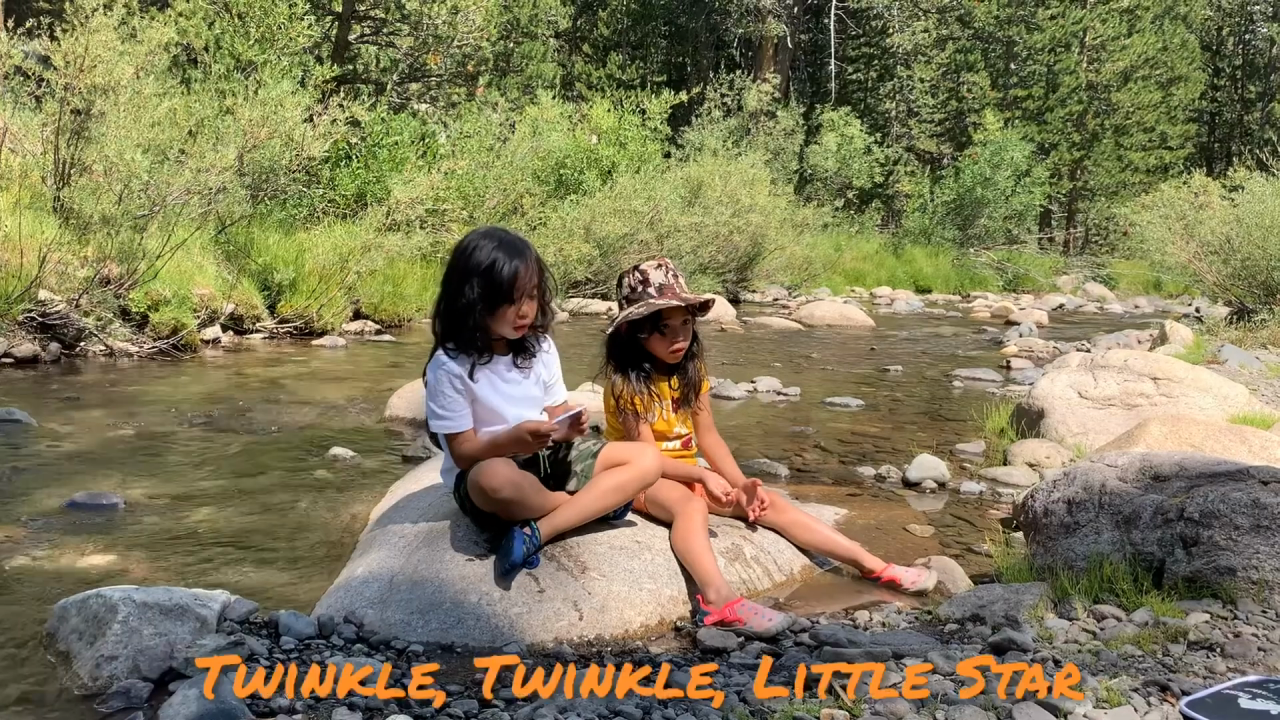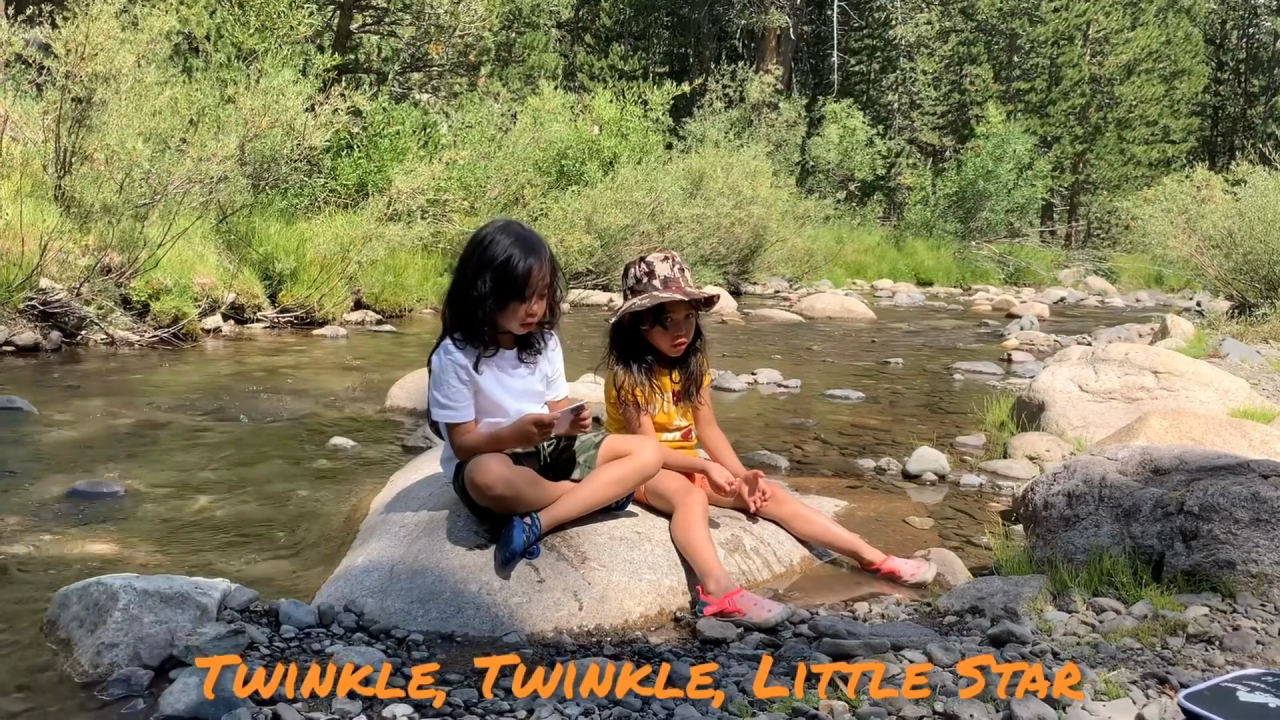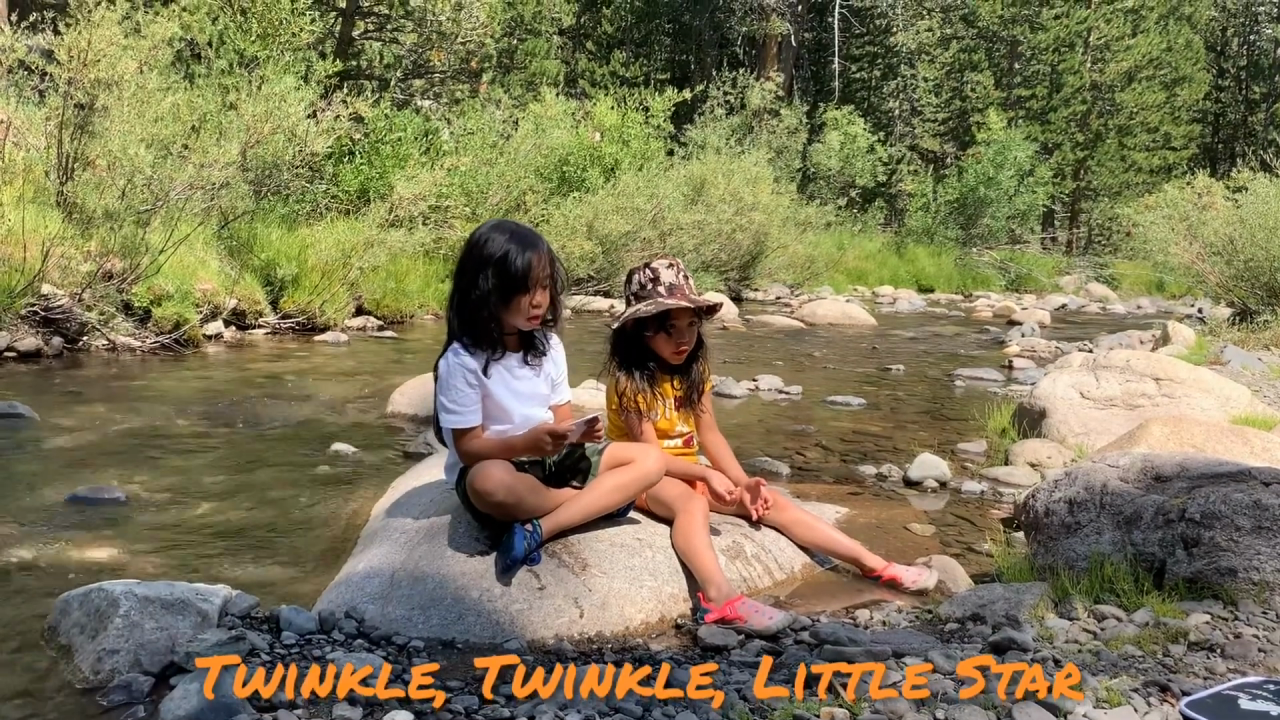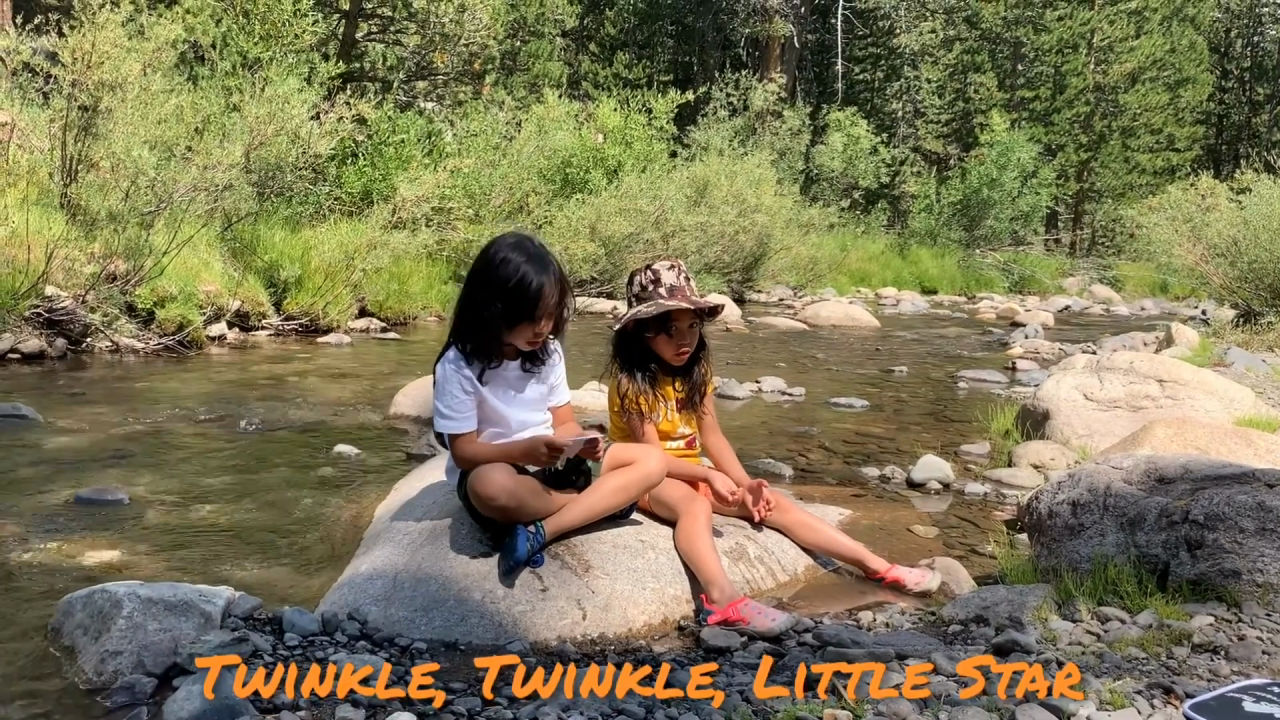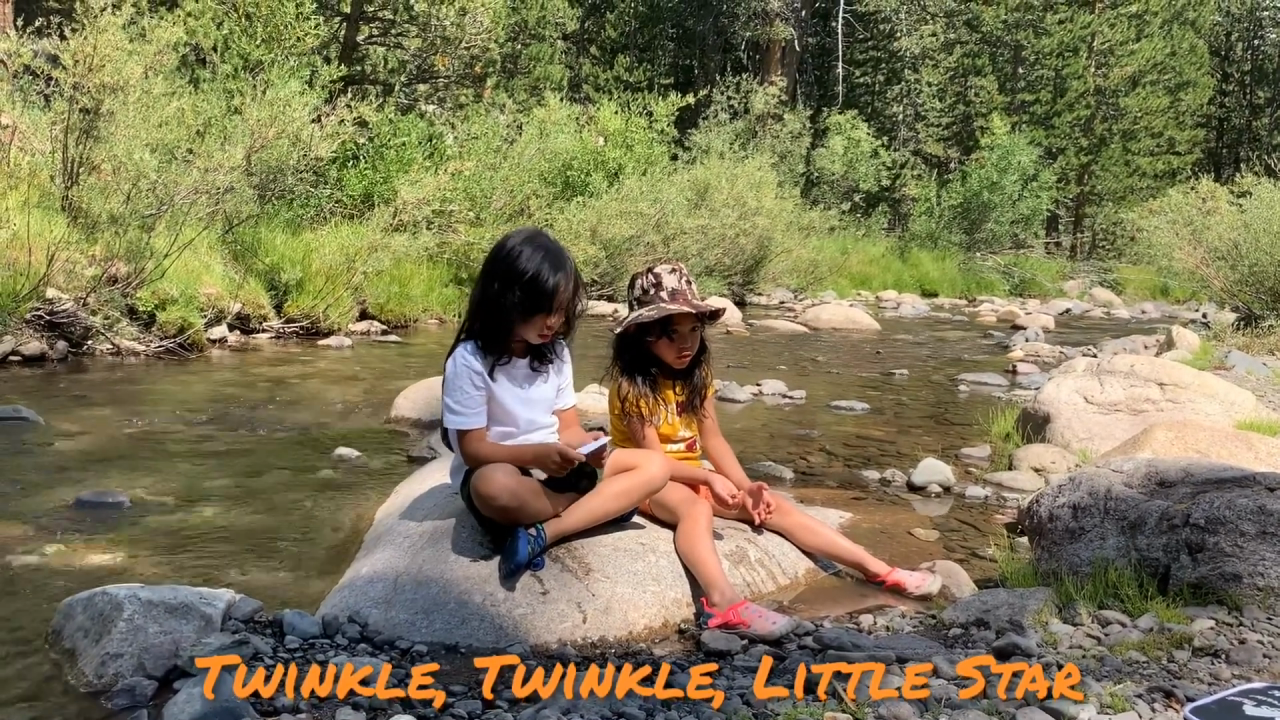
dt=1s
person 1, frame 1
left shoulder: (690, 371)
right shoulder: (626, 383)
left elbow: (709, 438)
left wrist: (741, 483)
right wrist: (704, 476)
left hip: (687, 473)
left knee: (770, 503)
right knee: (691, 506)
left ankle: (873, 566)
right ankle: (720, 601)
person 1, frame 2
left shoulder: (692, 364)
right shoulder: (628, 374)
left elbow: (708, 430)
left wrist: (741, 475)
right wrist: (706, 467)
left hip: (688, 466)
left knee: (769, 496)
right knee: (691, 497)
left ankle: (873, 558)
right ankle: (719, 591)
person 1, frame 3
left shoulder: (692, 369)
right shoulder: (630, 378)
left elbow: (710, 434)
left wrist: (743, 480)
right wrist: (707, 473)
left hip: (690, 469)
left knee: (770, 500)
right knee: (692, 502)
left ankle: (873, 564)
right ankle: (719, 595)
person 1, frame 4
left shoulder: (695, 372)
right shoulder: (631, 381)
left elbow: (712, 437)
left wrist: (745, 483)
right wrist: (709, 475)
left hip: (692, 473)
left knee: (773, 503)
right knee: (694, 505)
left ankle: (878, 567)
right ankle: (723, 599)
person 1, frame 5
left shoulder: (695, 376)
right shoulder: (632, 384)
left elbow: (713, 441)
left wrist: (745, 485)
right wrist: (709, 478)
left hip: (692, 476)
left knee: (774, 506)
right knee: (695, 508)
left ankle: (878, 570)
right ankle: (723, 603)
person 2, frame 1
left shoulder: (540, 347)
right shoulder: (450, 366)
left elbow: (556, 421)
right elbow: (464, 455)
left wrist: (568, 426)
right wrist: (509, 440)
left hip: (549, 459)
right hip: (489, 470)
left knee: (646, 460)
right knee: (495, 478)
left ankle: (536, 533)
right ankle: (598, 501)
person 2, frame 2
left shoulder: (544, 341)
right shoulder: (455, 356)
left elbow: (557, 411)
right elbow: (463, 444)
left wrist: (571, 423)
right wrist: (513, 435)
left hip: (548, 451)
right hip: (493, 459)
left knee: (647, 452)
right knee: (487, 476)
left ankle: (537, 522)
right ankle: (598, 492)
person 2, frame 3
left shoulder: (549, 345)
right shoulder: (462, 361)
left elbow: (562, 419)
right elbow: (469, 449)
left wrist: (579, 431)
right wrist: (525, 443)
left hip: (552, 460)
right hip: (498, 467)
left knee: (650, 461)
right knee: (489, 483)
left ankle: (539, 530)
right ankle: (603, 497)
person 2, frame 4
left shoulder: (548, 351)
right shoulder: (459, 366)
left elbow: (563, 423)
right elbow: (464, 452)
left wrist: (580, 442)
right wrist: (523, 450)
left hip: (552, 465)
right hip: (496, 470)
left knee: (651, 461)
right knee: (491, 486)
left ankle: (541, 531)
right ankle: (603, 501)
person 2, frame 5
left shoulder: (555, 351)
right shoulder: (469, 362)
left elbow: (567, 426)
right elbow: (473, 450)
left wrist: (585, 443)
right wrist: (536, 454)
left hip: (556, 469)
right hip: (499, 475)
left knee: (654, 467)
right knee: (495, 487)
left ankle: (542, 534)
right ankle: (606, 504)
